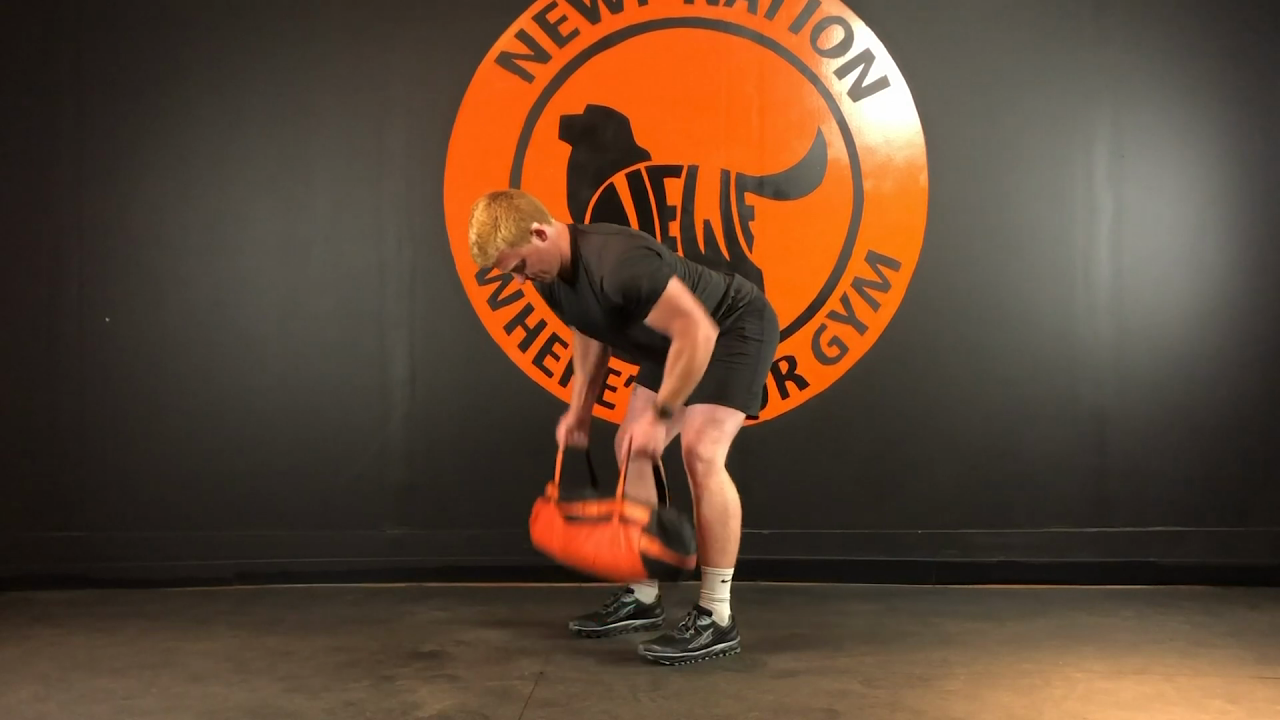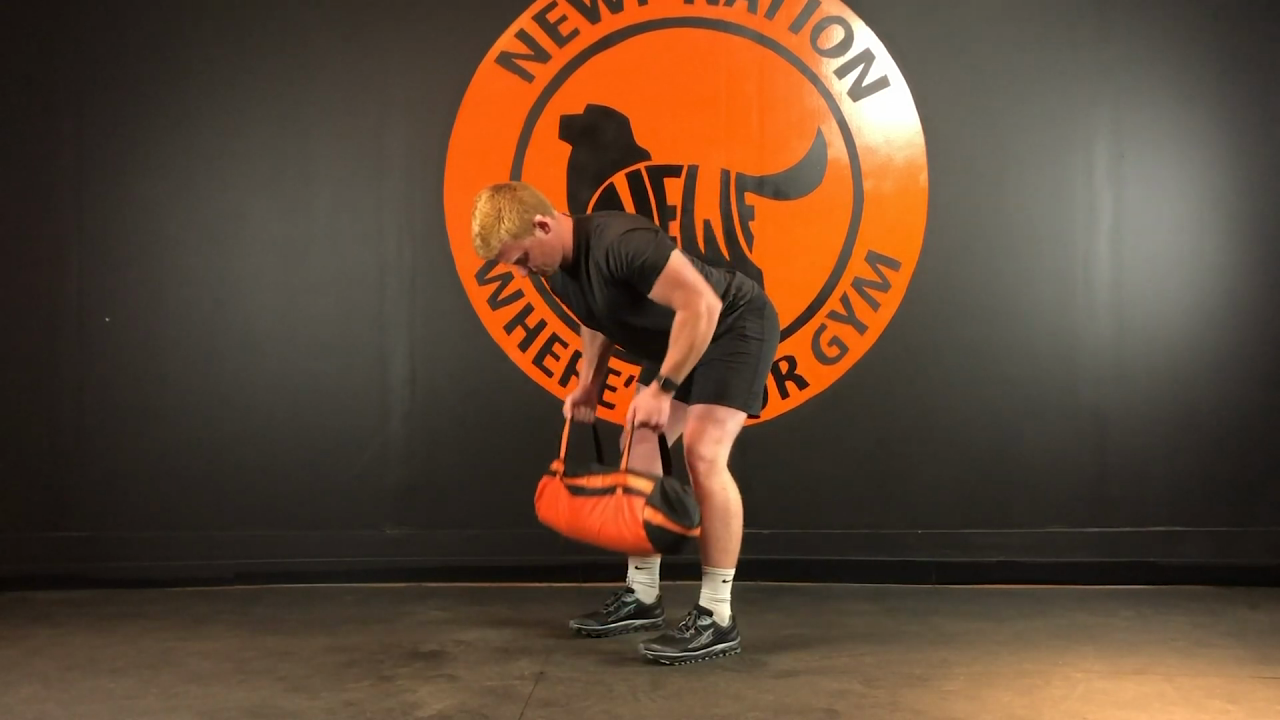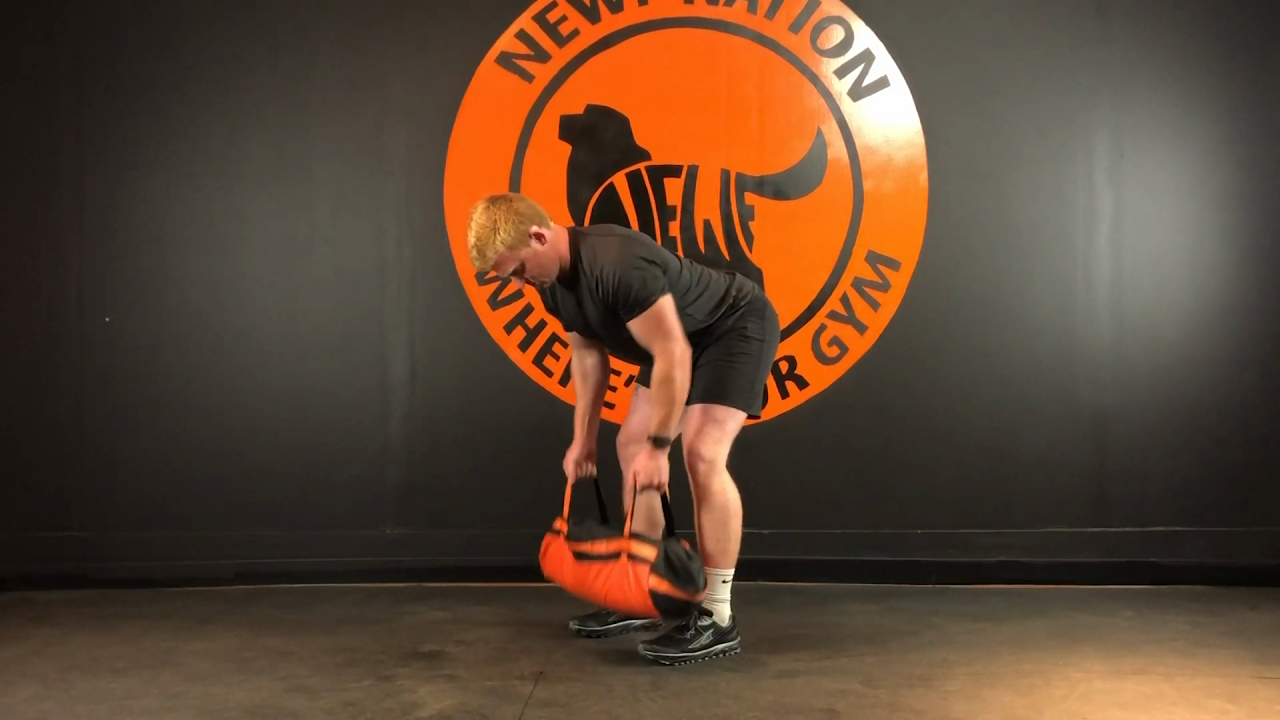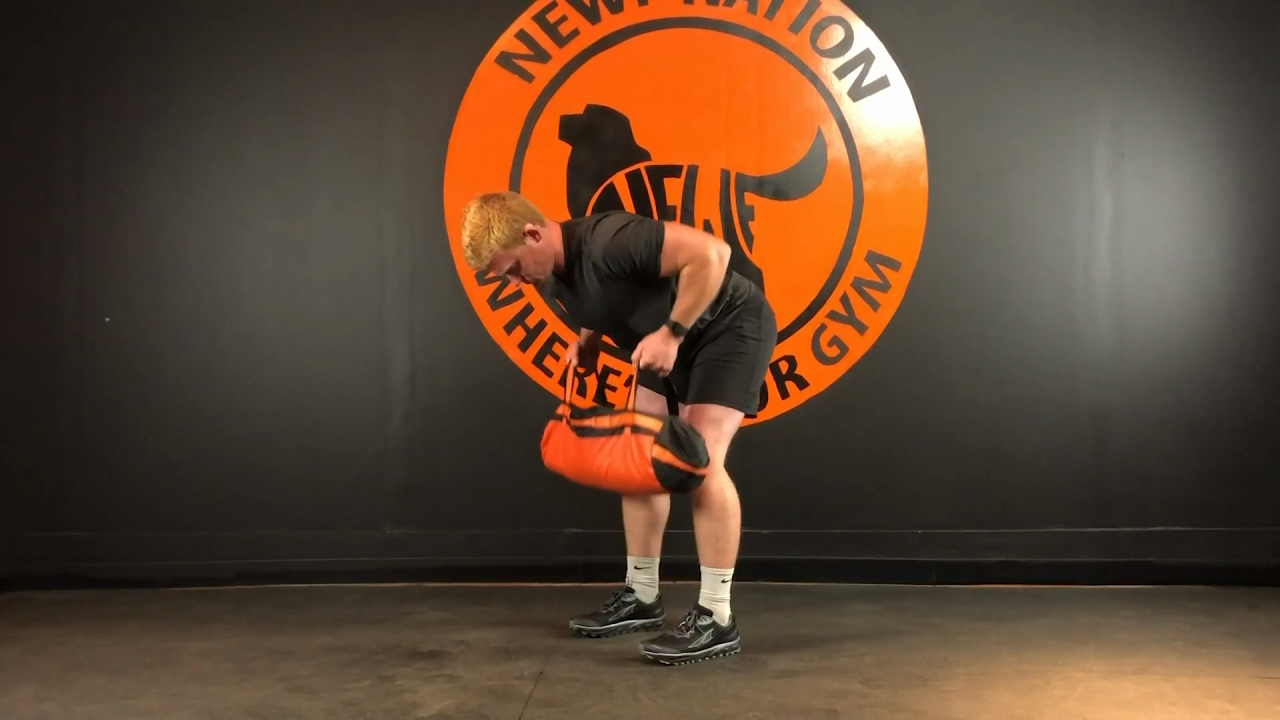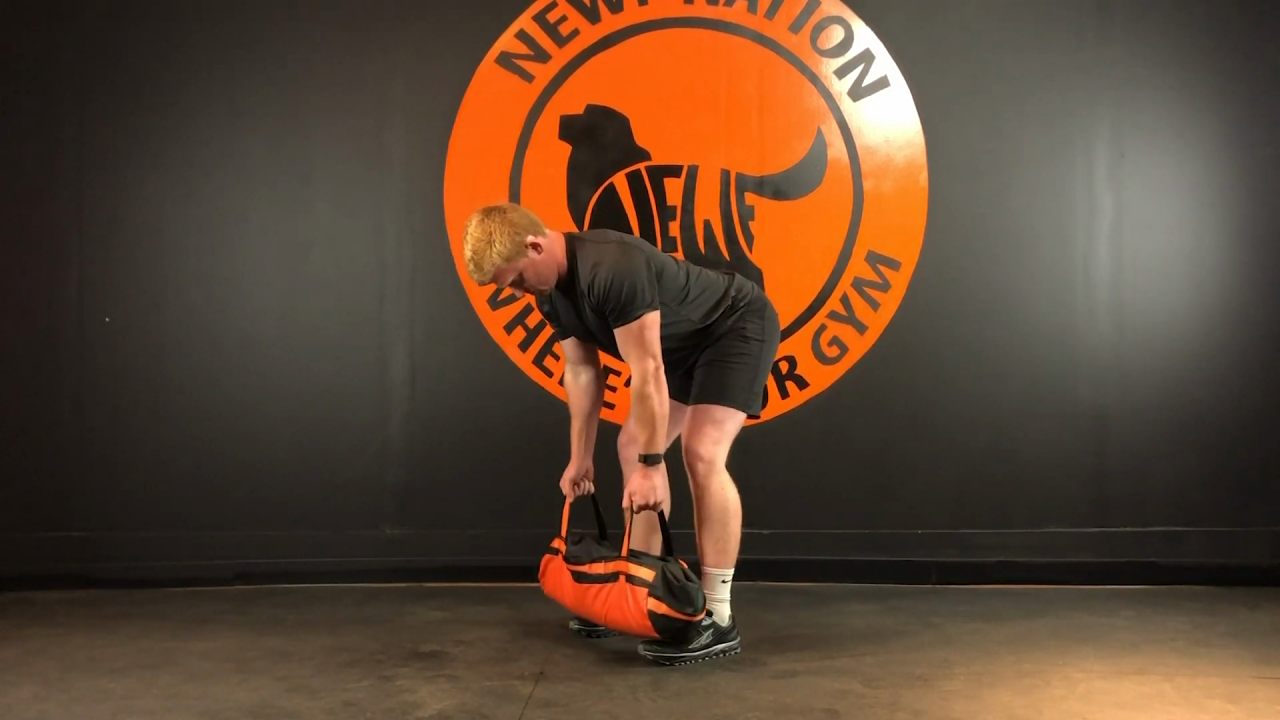
dt=1s
person 1, frame 1
left shoulder: (615, 262)
right shoulder: (551, 277)
left elbow: (698, 334)
right elbow: (590, 336)
left wrist: (659, 414)
right wrist: (579, 408)
left hip: (734, 327)
right hip: (674, 339)
left knee: (701, 454)
right knee: (630, 448)
left ankle: (716, 618)
right ankle: (642, 596)
person 1, frame 2
left shoulder: (619, 244)
right shoulder: (557, 267)
left elbow: (702, 306)
left wrist: (662, 390)
right wrist: (589, 382)
left hip: (735, 325)
right hip: (674, 342)
left knee: (703, 453)
right knee: (640, 451)
left ankle: (716, 617)
right ankle: (642, 595)
person 1, frame 3
left shoulder: (615, 263)
right shoulder: (553, 282)
left elbow: (673, 357)
right elbow: (588, 355)
left wrist: (659, 448)
right wrist: (583, 439)
left hip: (736, 326)
right hip: (682, 337)
left knee: (703, 455)
right knee: (632, 445)
left ankle: (717, 618)
person 1, frame 4
left shoulder: (608, 242)
right shoulder: (554, 271)
left elbow: (711, 254)
left wrist: (671, 332)
right wrist: (587, 342)
left hip: (732, 325)
right hip: (674, 341)
left knee: (701, 456)
left ankle: (716, 618)
right ankle: (641, 597)
person 1, frame 5
left shoulder: (611, 268)
right shoulder: (551, 289)
left elbow: (647, 374)
right elbow: (581, 371)
left wrist: (650, 467)
right wrist: (580, 459)
left hip: (737, 327)
right hip: (683, 339)
left knee: (702, 456)
right knee: (632, 446)
left ankle: (717, 619)
